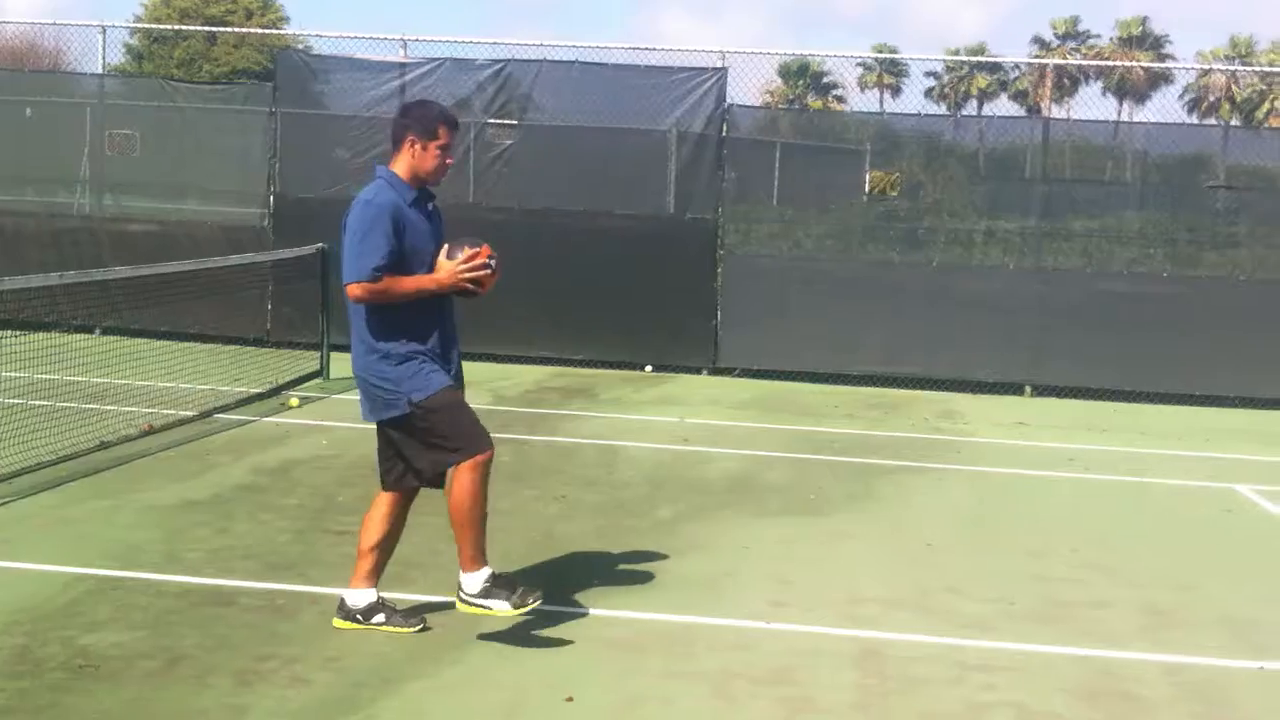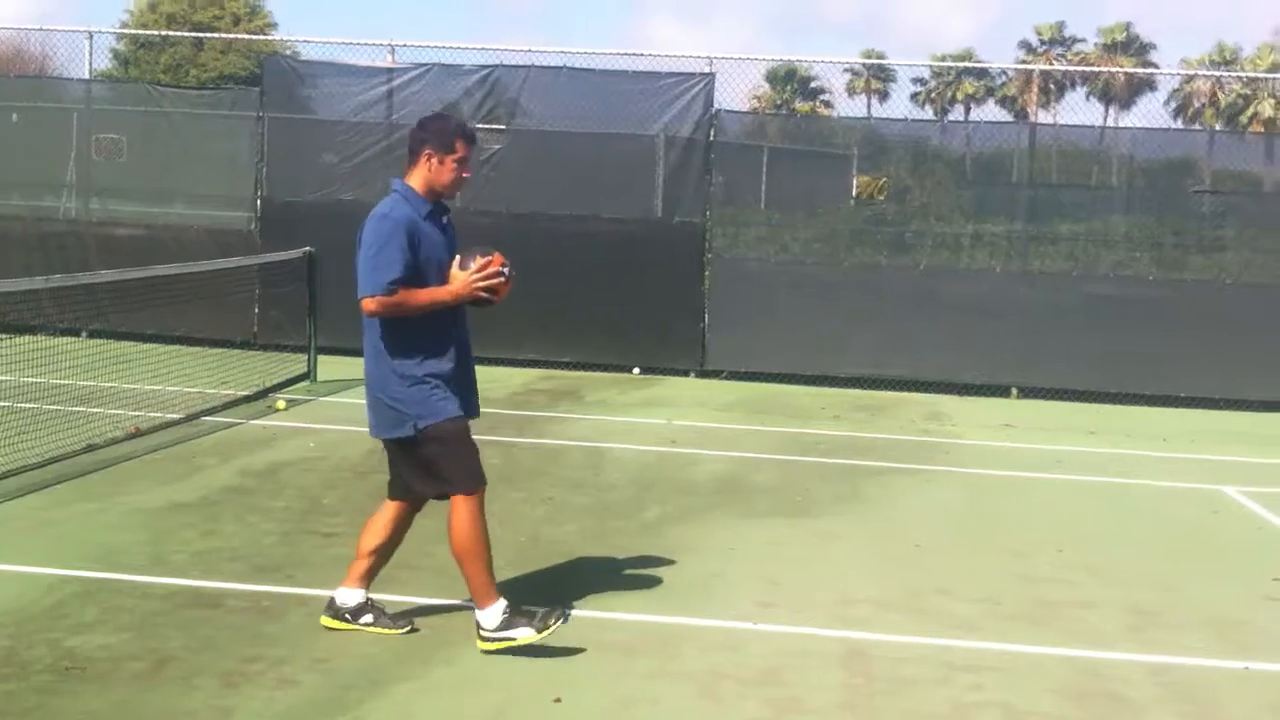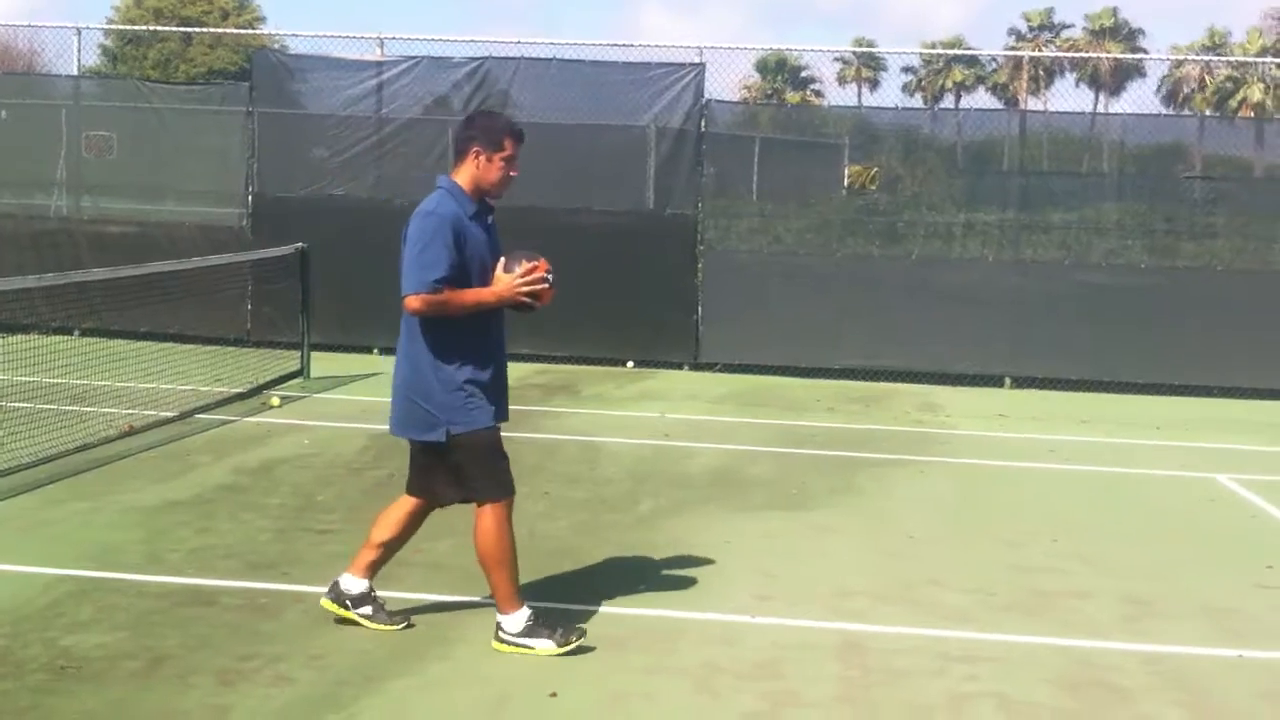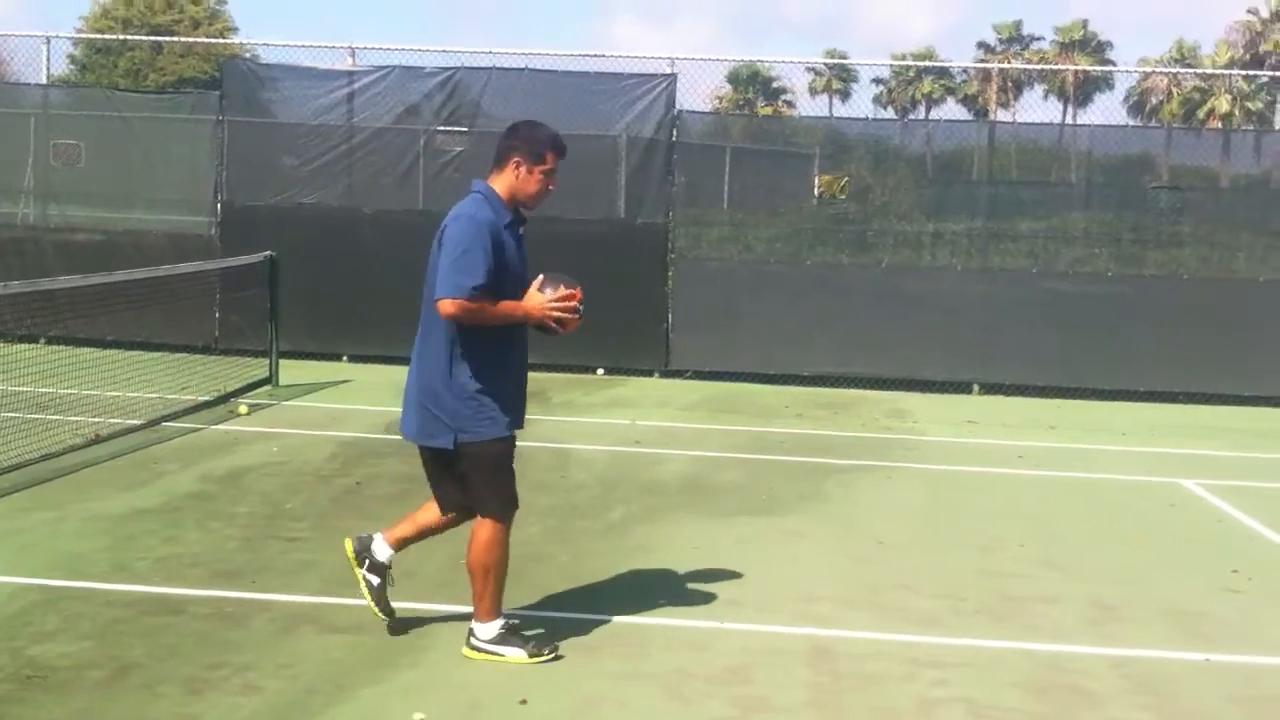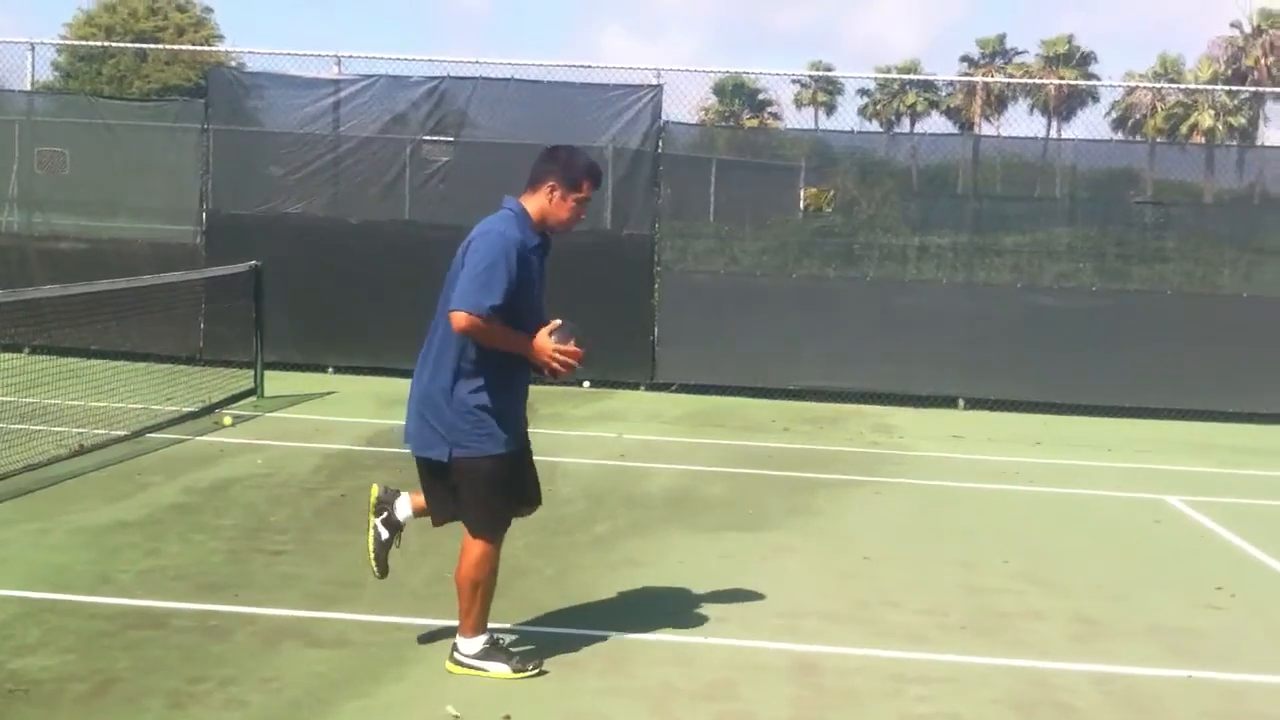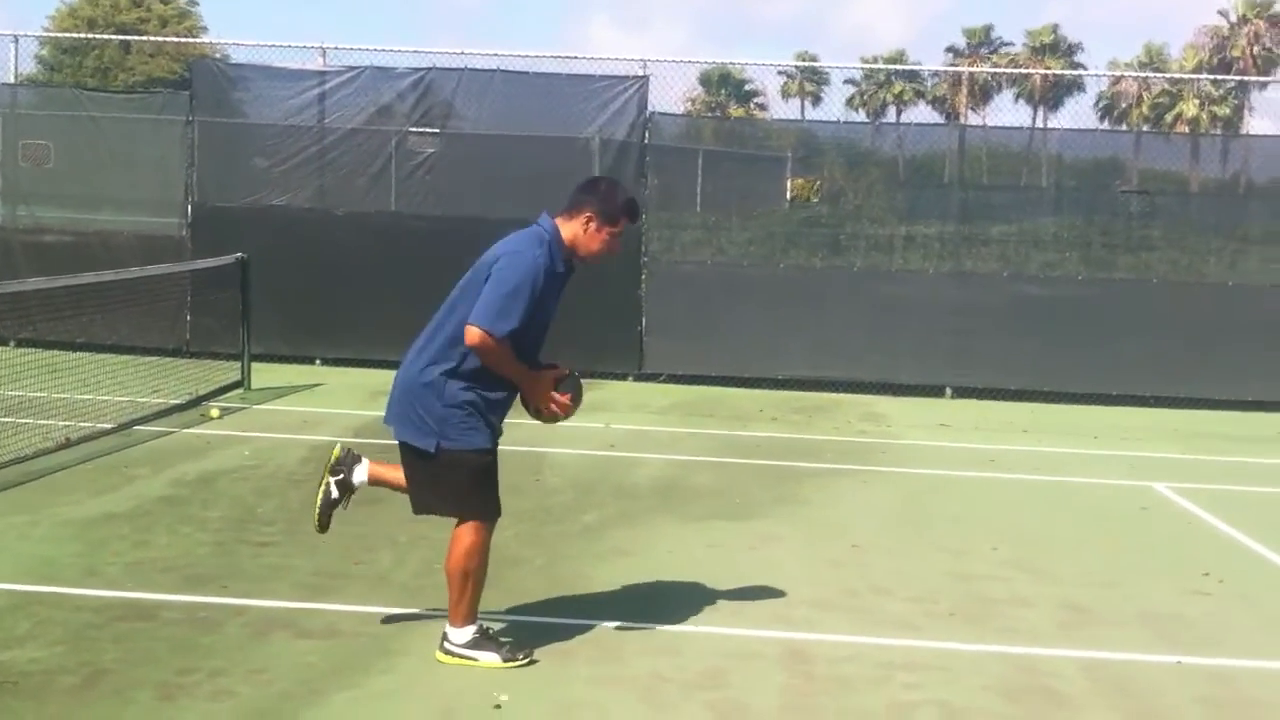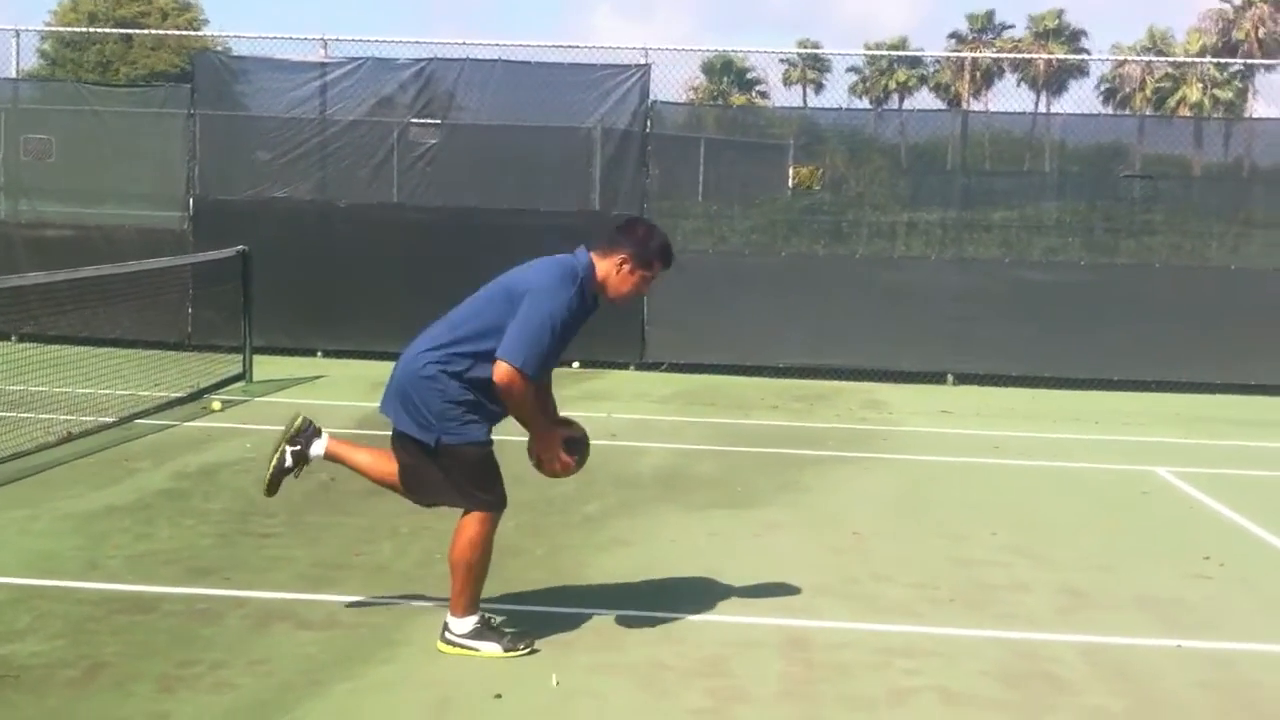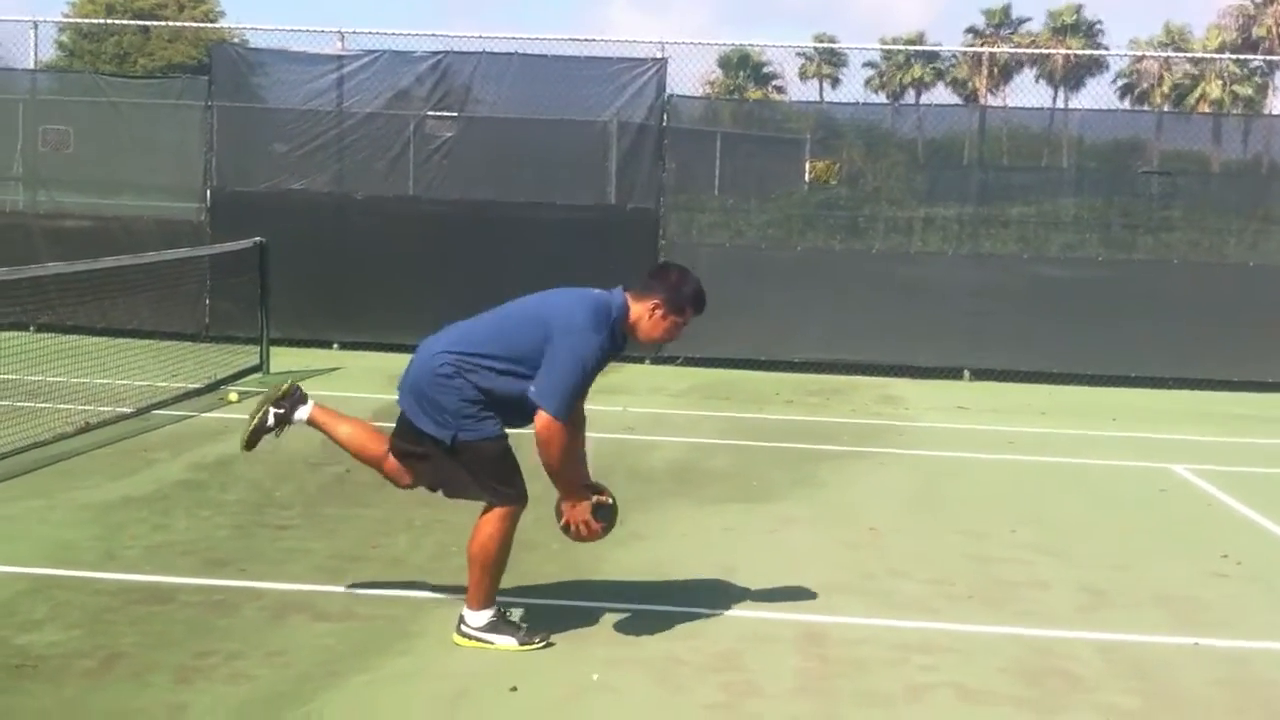
dt=0.3s
person 1, frame 1
left shoulder: (423, 204)
right shoulder: (376, 205)
right elbow: (360, 287)
left wrist: (458, 275)
right wrist: (439, 280)
left hip: (422, 366)
right hip: (398, 367)
left knee: (400, 486)
right knee: (473, 454)
left ankle: (359, 598)
right ankle: (475, 581)
person 1, frame 2
left shoulder: (435, 218)
right shoulder: (391, 220)
right elbow: (375, 301)
left wrist: (472, 286)
right wrist: (452, 291)
left hip: (431, 383)
right hip: (412, 386)
left knee: (407, 496)
right knee: (466, 490)
left ankle: (350, 599)
right ankle: (492, 615)
person 1, frame 3
left shoulder: (476, 215)
right shoulder: (439, 216)
right elbow: (420, 299)
left wrist: (512, 290)
right wrist: (495, 294)
left hip: (452, 386)
right hip: (448, 388)
left knee: (426, 492)
right knee: (495, 497)
left ankle: (352, 585)
right ankle: (514, 621)
person 1, frame 4
left shoulder: (503, 221)
right shoulder: (474, 221)
right elbow: (453, 305)
left wrist: (539, 309)
right wrist: (524, 311)
left hip: (476, 393)
right hip: (463, 396)
left knee: (466, 500)
right knee: (495, 510)
left ankle: (379, 548)
right ankle: (488, 631)
person 1, frame 5
left shoulder: (526, 239)
right shoulder: (502, 238)
right elbow: (465, 318)
left wrist: (543, 347)
right wrist: (531, 349)
left hip: (488, 404)
right hip: (463, 407)
left knee: (516, 501)
right knee: (487, 526)
left ankle: (397, 507)
right ankle: (470, 647)
person 1, frame 6
left shoulder: (548, 255)
right shoulder: (529, 258)
right elbow: (478, 335)
left wrist: (540, 377)
right wrist: (532, 384)
left hip: (455, 393)
right hip: (446, 397)
left knee: (474, 501)
right knee: (476, 515)
left ankle: (357, 472)
right ankle: (460, 637)
person 1, frame 7
left shoulder: (572, 281)
right shoulder: (557, 291)
left elbow: (535, 365)
right elbow: (509, 376)
left wrist: (550, 426)
right wrist: (545, 438)
left hip: (430, 379)
right hip: (438, 387)
left knee: (417, 484)
right knee: (484, 504)
left ankle: (313, 444)
right ankle: (462, 627)
person 1, frame 8
left shoulder: (600, 315)
right shoulder: (587, 332)
left elbow: (569, 408)
right elbow: (547, 426)
left wrist: (579, 480)
right wrist: (573, 498)
left hip: (439, 374)
right hip: (451, 385)
left knee: (400, 469)
right knee: (506, 500)
left ankle: (300, 408)
right ankle: (477, 619)
